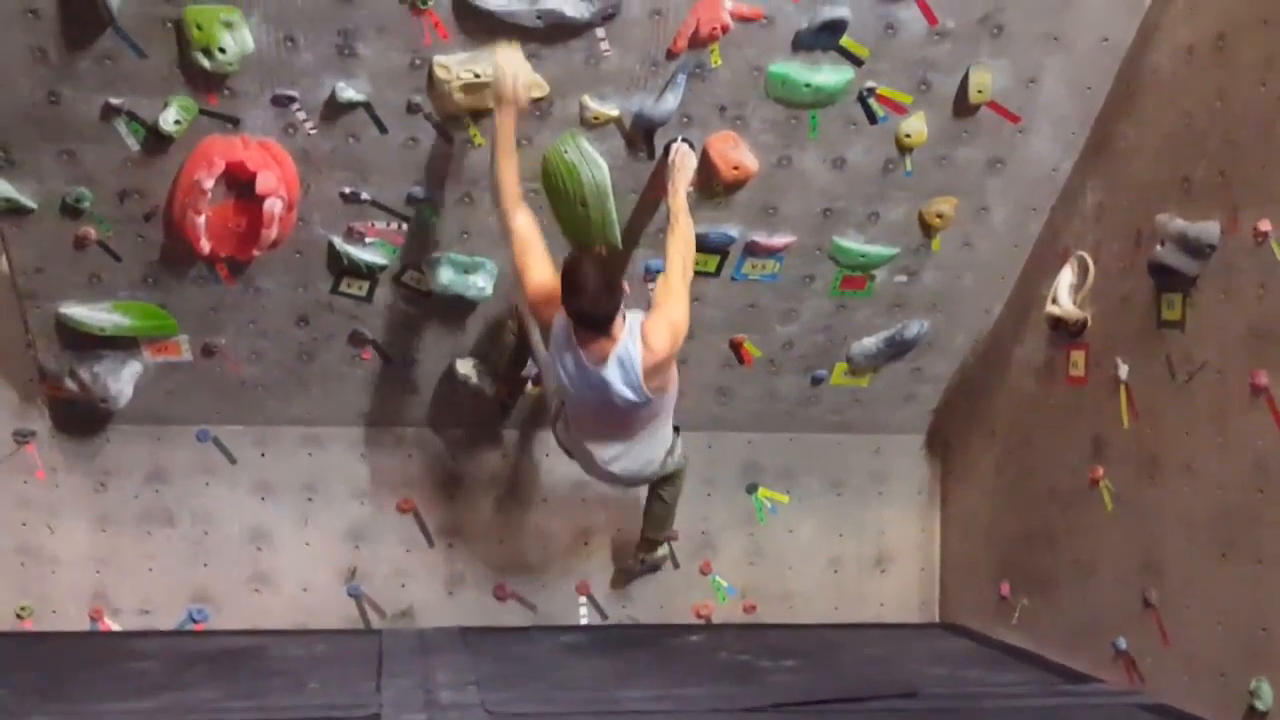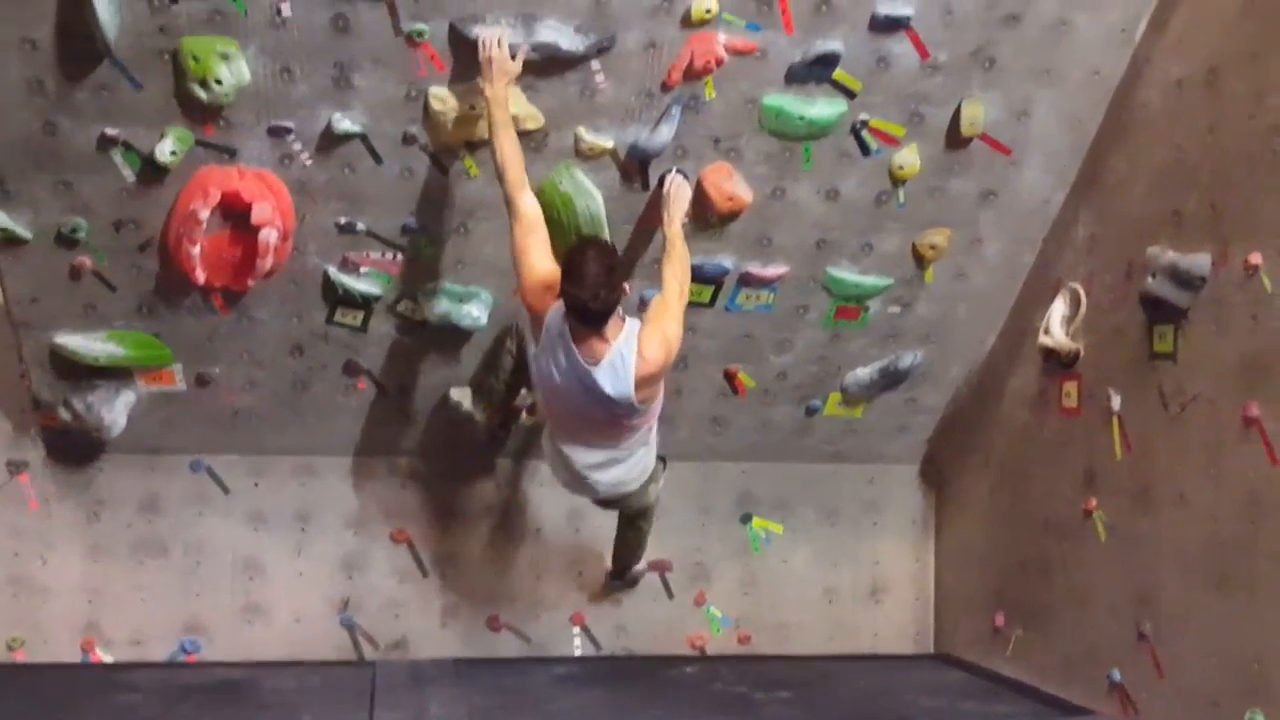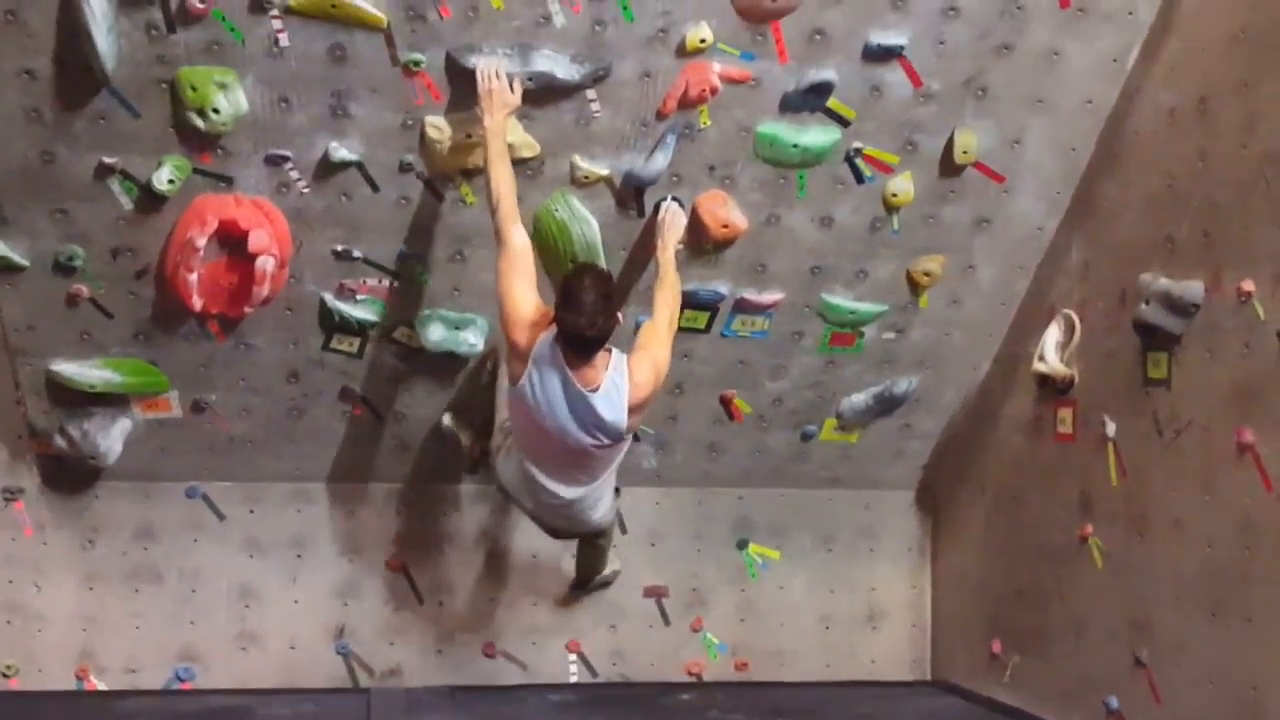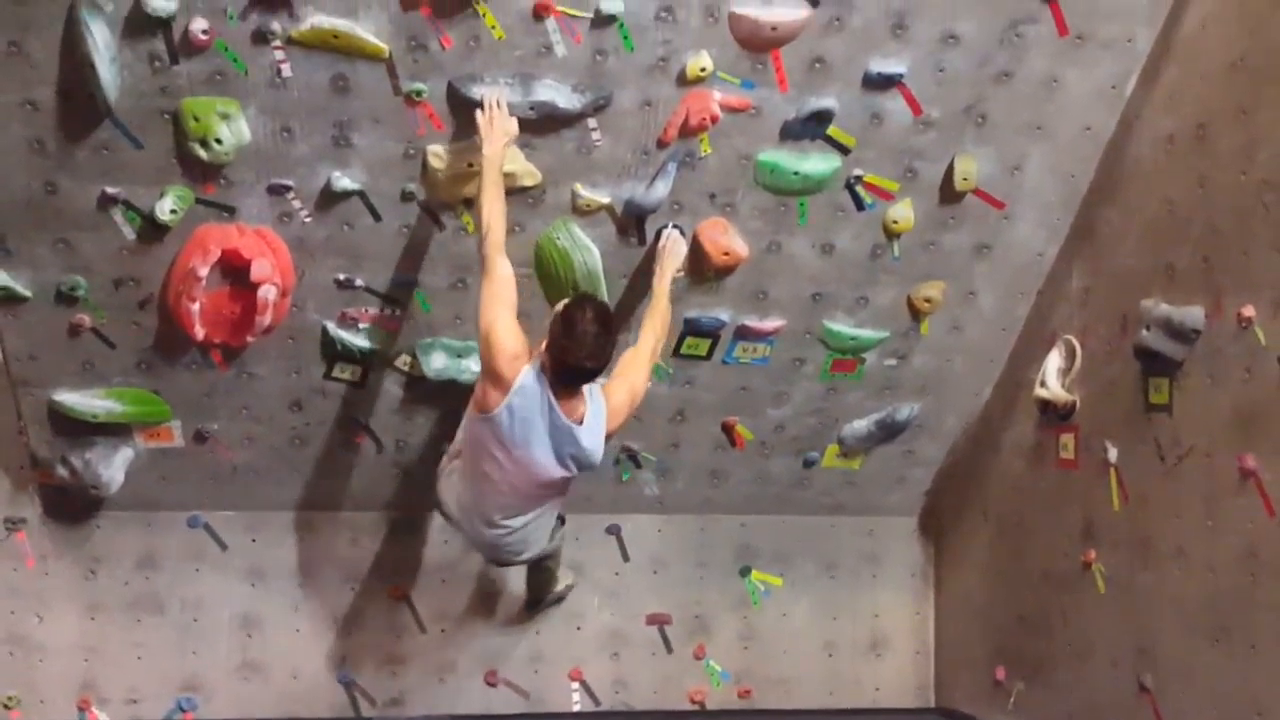
dt=0.3s
person 1, frame 1
left shoulder: (551, 316)
right shoulder: (656, 345)
right elbow: (680, 267)
left hip: (577, 447)
right hip: (643, 462)
right knee: (672, 465)
right ankle: (650, 552)
person 1, frame 2
left shoulder: (545, 310)
right shoulder: (651, 355)
right elbow: (677, 286)
right wrist: (673, 222)
left hip: (564, 463)
right hip: (624, 481)
right knee: (642, 504)
right ankle: (624, 572)
person 1, frame 3
left shoulder: (527, 346)
right shoulder: (634, 387)
left elbow: (508, 224)
right elbow: (667, 314)
right wrist: (665, 251)
left hip: (515, 482)
right hip: (583, 509)
right ankle: (593, 575)
person 1, frame 4
left shoulder: (509, 375)
right shoulder: (606, 416)
right elbow: (649, 346)
left hip: (458, 503)
right hip: (516, 542)
right ankle: (544, 591)
